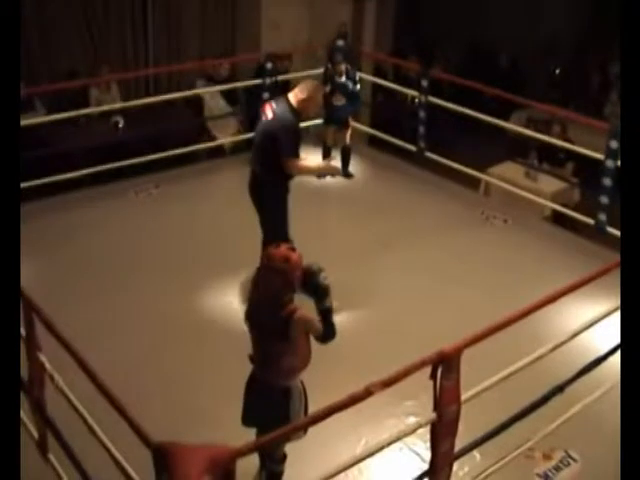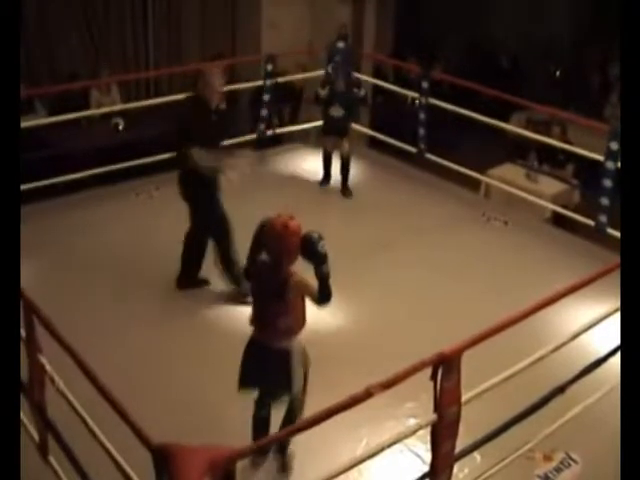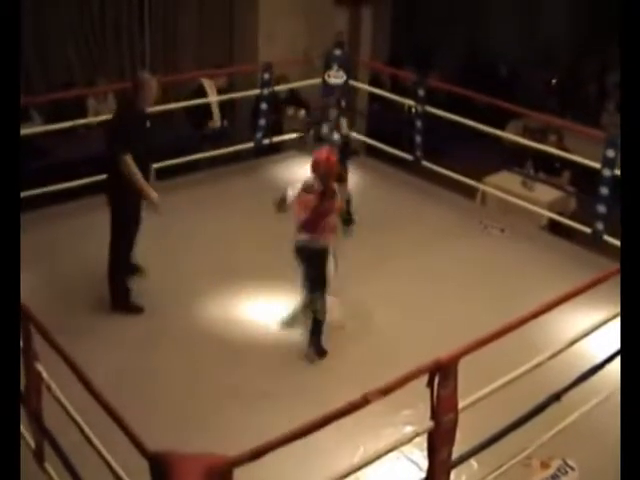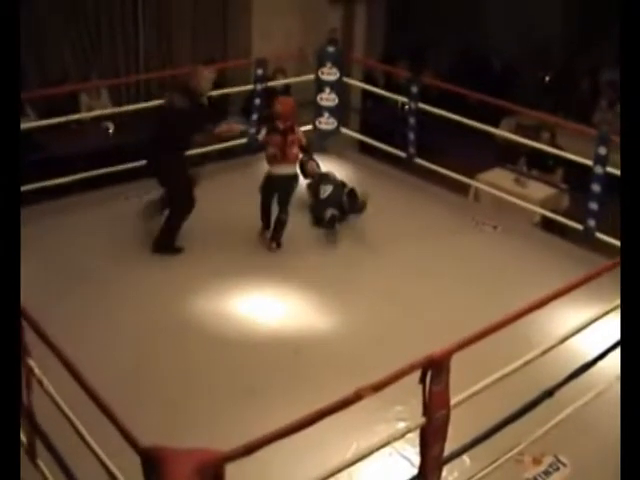
dt=1s
person 1, frame 1
left shoulder: (257, 304)
right shoulder: (298, 318)
right elbow: (327, 334)
left wrist: (257, 284)
right wrist: (323, 299)
left hip: (260, 380)
right hip: (285, 387)
left knee: (264, 431)
right knee: (278, 443)
person 1, frame 2
left shoulder: (258, 269)
right shoulder: (294, 281)
right elbow: (323, 297)
left wrist: (258, 241)
right wrist: (321, 265)
left hip: (259, 345)
right hip: (286, 349)
left knee: (264, 399)
right knee: (296, 397)
left ankle: (259, 451)
right ankle: (282, 450)
person 1, frame 3
left shoulder: (304, 187)
right shoulder: (334, 193)
left elbow: (281, 204)
right elbow: (338, 218)
left hip: (302, 243)
right hip: (321, 248)
left knee: (311, 285)
right knee: (319, 295)
right ankle: (315, 345)
person 1, frame 4
left shoulder: (268, 129)
right shoulder: (295, 130)
right elbow: (306, 149)
left hip: (273, 175)
right hip: (290, 176)
left knee: (266, 200)
right knee: (283, 209)
left ankle: (266, 230)
right ankle: (275, 240)
person 2, frame 1
left shoulder: (276, 104)
right shoulder: (285, 121)
right elbow: (293, 166)
right wrist: (324, 167)
left hip: (265, 180)
right hip: (269, 186)
left knee: (277, 234)
right knee: (276, 238)
person 2, frame 2
left shoulder: (202, 107)
right shoulder: (195, 114)
right elbow: (194, 155)
right wrist: (222, 165)
left hip: (199, 180)
right hip: (197, 183)
left knee: (200, 228)
right knee: (221, 231)
left ankle: (187, 277)
right ankle: (238, 284)
person 2, frame 3
left shoulder: (139, 113)
right shoulder: (124, 120)
right elbow: (125, 161)
left wrist: (145, 184)
right wrist: (147, 189)
left hip: (134, 184)
right hip: (123, 187)
left knee: (131, 228)
right knee: (122, 238)
left ankle: (125, 265)
right ankle: (120, 298)
person 2, frame 4
left shoulder: (175, 96)
right shoulder: (195, 105)
right elbow: (216, 129)
left hip: (157, 155)
right hip: (170, 158)
left knee: (182, 187)
right knee: (185, 201)
left ankle: (158, 205)
right ankle: (163, 243)
